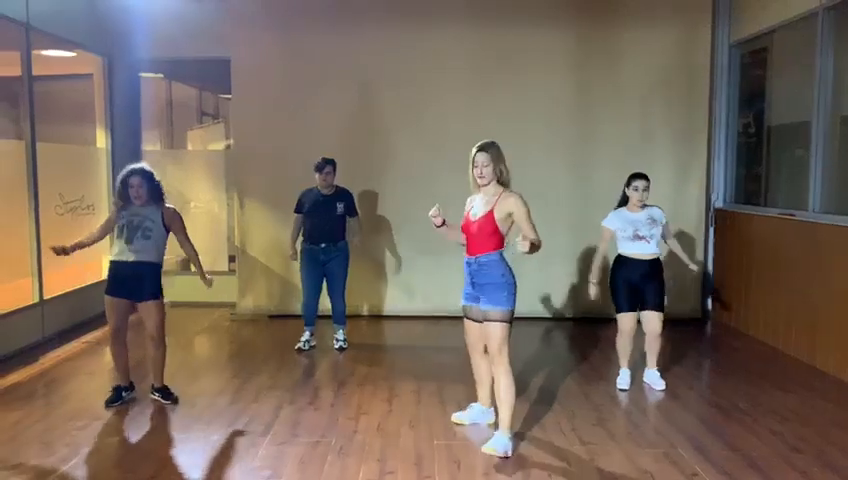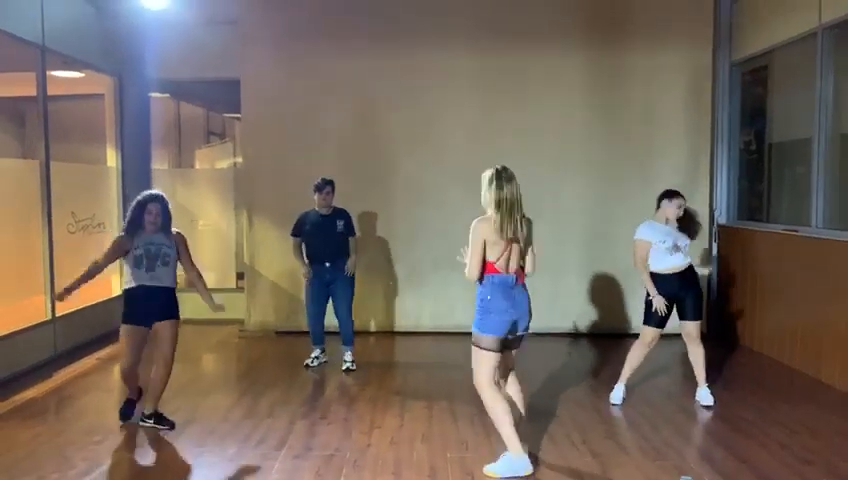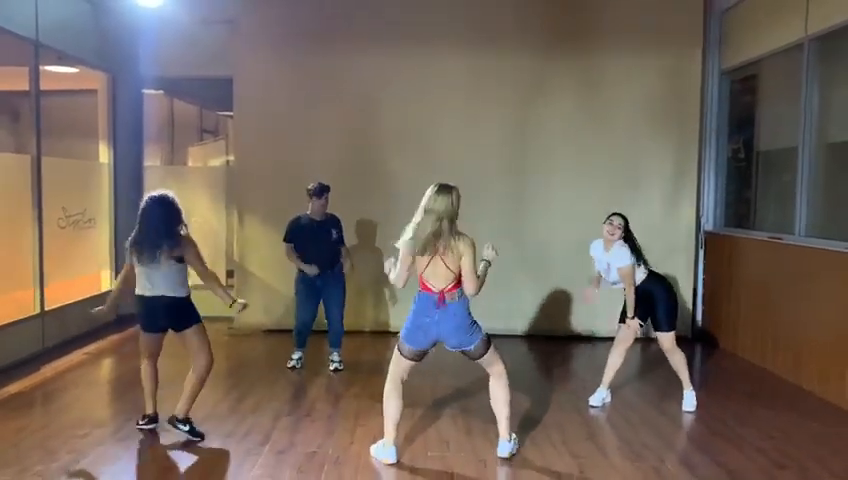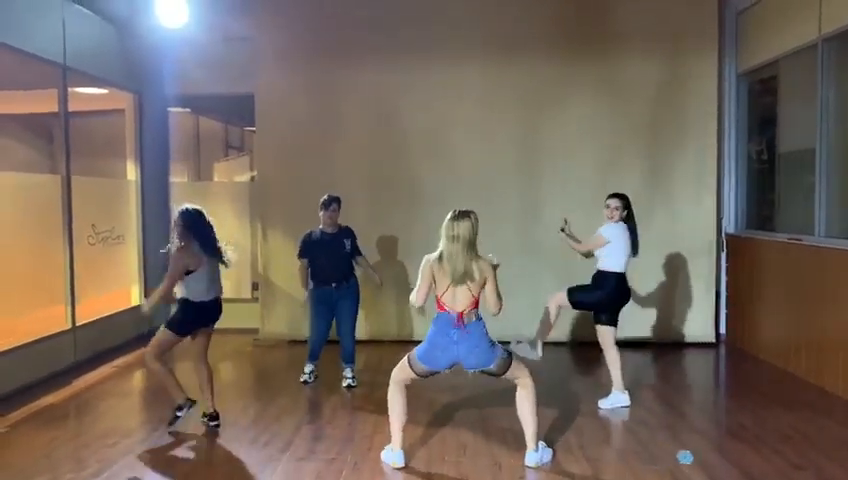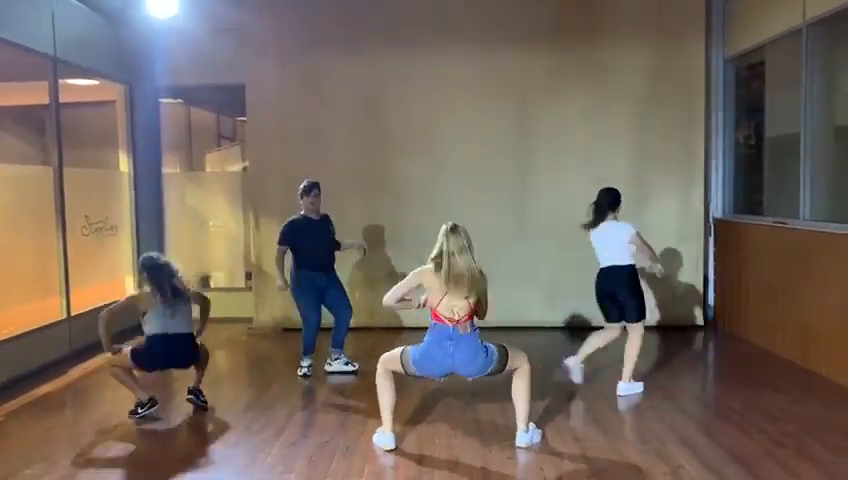
dt=1s
person 1, frame 1
left shoulder: (511, 201)
right shoulder: (471, 201)
left elbow: (535, 241)
left wrist: (527, 244)
right wrist: (441, 224)
left hip: (496, 280)
right hip: (473, 280)
left knee: (498, 355)
right knee: (476, 348)
left ankle: (504, 435)
right ankle: (483, 407)
person 1, frame 2
left shoulder: (481, 225)
right shoulder: (524, 223)
left elbow: (473, 272)
right elbow: (526, 265)
left wrist: (469, 261)
left hip: (493, 301)
right hip: (520, 301)
left knee: (484, 382)
right knee: (505, 370)
right ankle: (515, 436)
person 1, frame 3
left shoulder: (413, 240)
right shoulder: (464, 243)
left elbow: (398, 282)
right elbow: (472, 289)
left wrist: (390, 269)
right wrist: (487, 261)
left hip: (422, 317)
right hip: (456, 320)
left knee: (395, 377)
right knee: (497, 371)
left ankle: (388, 446)
right ankle: (505, 441)
person 1, frame 4
left shoulder: (432, 262)
right shoulder: (484, 266)
left elbow: (417, 301)
right elbow: (495, 308)
left wrist: (421, 289)
left hip: (440, 341)
right hip: (474, 342)
left knee: (397, 379)
right knee: (524, 379)
left ankle: (395, 452)
right ankle: (534, 451)
person 1, frame 5
left shoulder: (424, 274)
right shoulder: (477, 276)
left elbow: (388, 301)
left hip: (435, 354)
right hip: (471, 356)
left knee: (384, 364)
right knee: (521, 362)
left ankle: (386, 434)
right ankle: (524, 432)
person 2, frame 1
left shoulder: (167, 213)
right shoulder: (120, 211)
left elbow: (186, 245)
right elbow: (97, 235)
left wrist: (202, 273)
right wrist: (70, 248)
left hip: (148, 277)
right hip: (118, 276)
left knee: (155, 334)
right knee: (116, 333)
left ankle: (158, 386)
right ankle: (124, 385)
person 2, frame 2
left shoulder: (174, 239)
right shoulder: (126, 239)
left elbow: (191, 272)
right elbow: (100, 265)
left wrist: (209, 299)
right wrist: (73, 286)
left hip: (165, 302)
right hip: (135, 301)
left knee: (165, 358)
right knee: (127, 363)
left ankle: (151, 411)
right ankle: (134, 392)
person 2, frame 3
left shoulder: (136, 243)
right shoulder: (181, 239)
left elbow: (125, 279)
right elbow: (204, 273)
left wrist: (109, 306)
right wrist: (230, 300)
left hip: (149, 306)
right hip: (178, 306)
left knee: (148, 358)
right knee: (204, 360)
left ankle: (150, 415)
right ankle: (180, 417)
person 2, frame 4
left shoulder: (183, 251)
right shoulder: (209, 247)
left elbow: (167, 287)
left wrist: (149, 304)
left hip: (191, 310)
right hip: (212, 307)
left knee: (152, 355)
right knee: (200, 359)
left ankle: (182, 401)
right ankle: (211, 412)
person 2, frame 5
left shoulder: (141, 298)
right shoulder: (181, 290)
left elbow: (105, 316)
right elbow: (204, 302)
left wrist: (108, 346)
right wrist: (199, 331)
left hip: (156, 353)
right hip: (186, 352)
left knee: (114, 363)
right knee: (202, 354)
left ankle: (145, 401)
right ankle: (196, 391)
person 3, frame 1
left shoulder: (657, 213)
right shoulder: (615, 217)
left elbow: (669, 239)
right elbow: (601, 249)
left wrist: (687, 261)
right wrist: (593, 279)
left hip: (653, 272)
right hip: (625, 271)
left knee: (654, 329)
right knee: (627, 328)
left ankle: (651, 371)
right ankle: (624, 370)
person 3, frame 2
left shoulder: (674, 229)
right shoulder: (645, 231)
right elbow: (641, 266)
left wrist: (695, 268)
right wrist: (654, 295)
left hip: (688, 282)
right hip: (661, 286)
left knee: (693, 337)
right knee: (646, 340)
left ankle: (702, 388)
right ankle: (620, 385)
person 3, frame 3
left shoulder: (621, 253)
right shoulder: (596, 246)
left elbow: (629, 287)
right elbow: (599, 273)
left wrist: (631, 317)
right wrist: (594, 286)
left hip: (658, 292)
right hip: (637, 295)
left knee: (668, 346)
right knee: (621, 342)
left ankle: (688, 391)
right ankle: (603, 390)
person 3, frame 4
left shoulder: (611, 229)
right shoulder: (621, 231)
left elbow: (584, 249)
right elbow: (590, 251)
left wrist: (564, 233)
right wrist: (569, 233)
left hip: (608, 288)
right hip: (616, 289)
left knee: (555, 300)
right knee: (607, 342)
left ankle: (535, 345)
right ankle: (619, 393)
person 3, frame 5
left shoulder: (593, 229)
right shoulder: (624, 229)
right elbow: (647, 251)
right wrist: (656, 264)
left hip: (603, 280)
right hip: (623, 279)
left knee: (612, 329)
right knee: (636, 331)
left ankle: (576, 360)
right ankle: (625, 383)
person 4, frame 1
left shoulder: (344, 195)
right shoulder: (306, 196)
left elbow: (353, 218)
right elbow: (298, 220)
left wrist: (356, 235)
right wrist: (292, 245)
left hip: (337, 251)
right hip: (310, 251)
left knee: (337, 294)
right knee: (310, 295)
left ankle: (340, 333)
right ankle: (308, 335)
person 4, frame 2
left shoulder: (343, 215)
right shoulder: (305, 218)
left elbow: (351, 239)
right elbow: (296, 244)
left wrist: (353, 257)
right wrist: (303, 264)
left hip: (340, 271)
right hip: (316, 272)
left knee: (344, 314)
right knee: (314, 314)
left ankle: (348, 354)
right ankle: (319, 351)
person 4, frame 3
left shoulder: (334, 222)
right shoulder: (297, 224)
left elbow: (340, 245)
right elbow: (289, 251)
left wrist: (346, 258)
right wrist: (303, 266)
left hip: (333, 277)
right hip: (307, 278)
left knee: (335, 317)
right knee: (304, 319)
left ankle: (335, 355)
right ankle: (297, 353)
person 4, frame 4
left shoulder: (347, 233)
right shoulder: (310, 238)
left elbow: (358, 257)
right elbow: (303, 266)
left wrist: (373, 273)
right wrist: (305, 289)
left hip: (347, 290)
right hip: (321, 291)
left knee: (347, 332)
right knee: (318, 333)
left ankle: (348, 371)
right ankle: (310, 366)
person 4, frame 5
left shoulder: (326, 220)
right shoulder: (293, 225)
right elbow: (280, 252)
left wrist: (352, 244)
right wrist: (281, 276)
left hip: (329, 277)
right hip: (305, 279)
left knee: (345, 313)
right knee: (312, 321)
left ankle: (335, 358)
right ankle: (305, 361)
